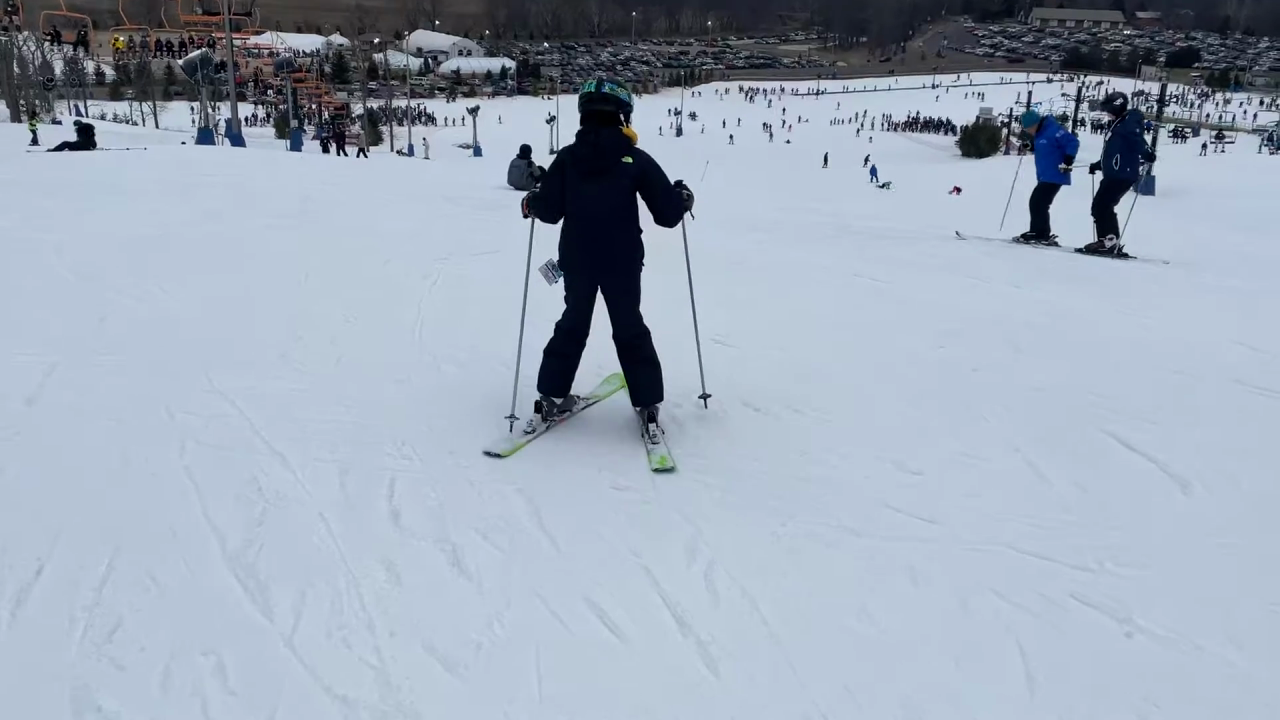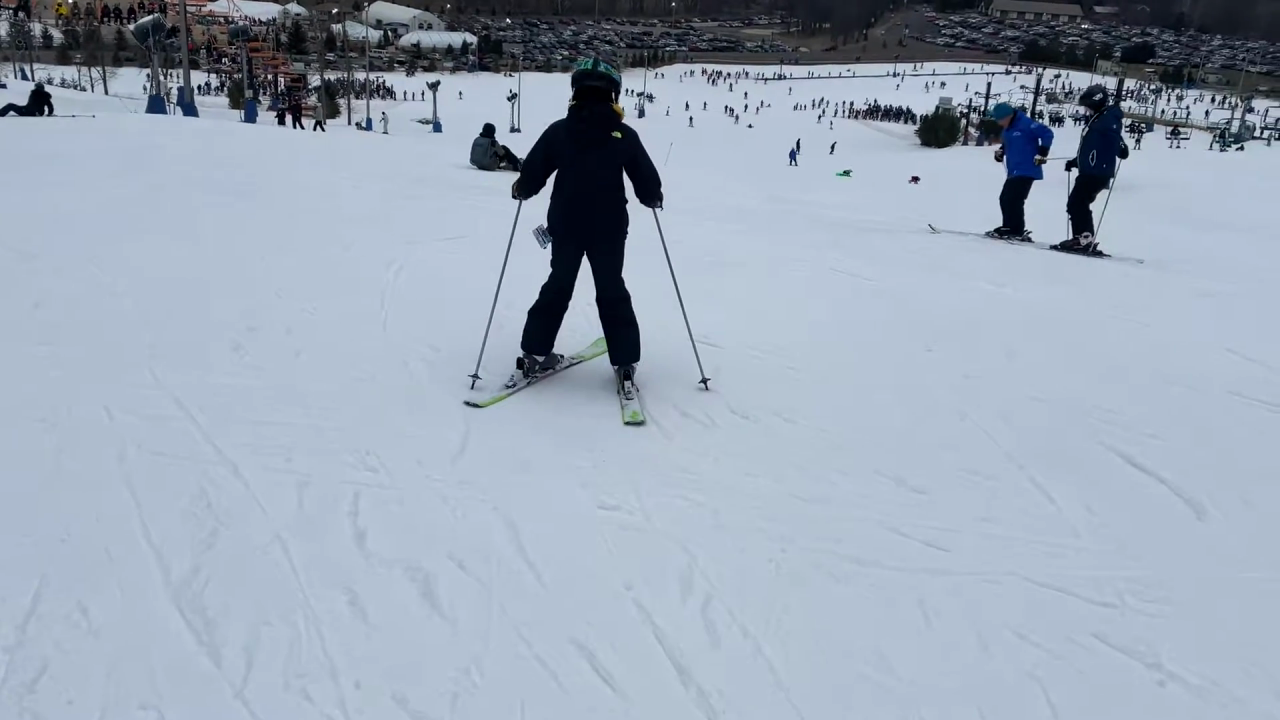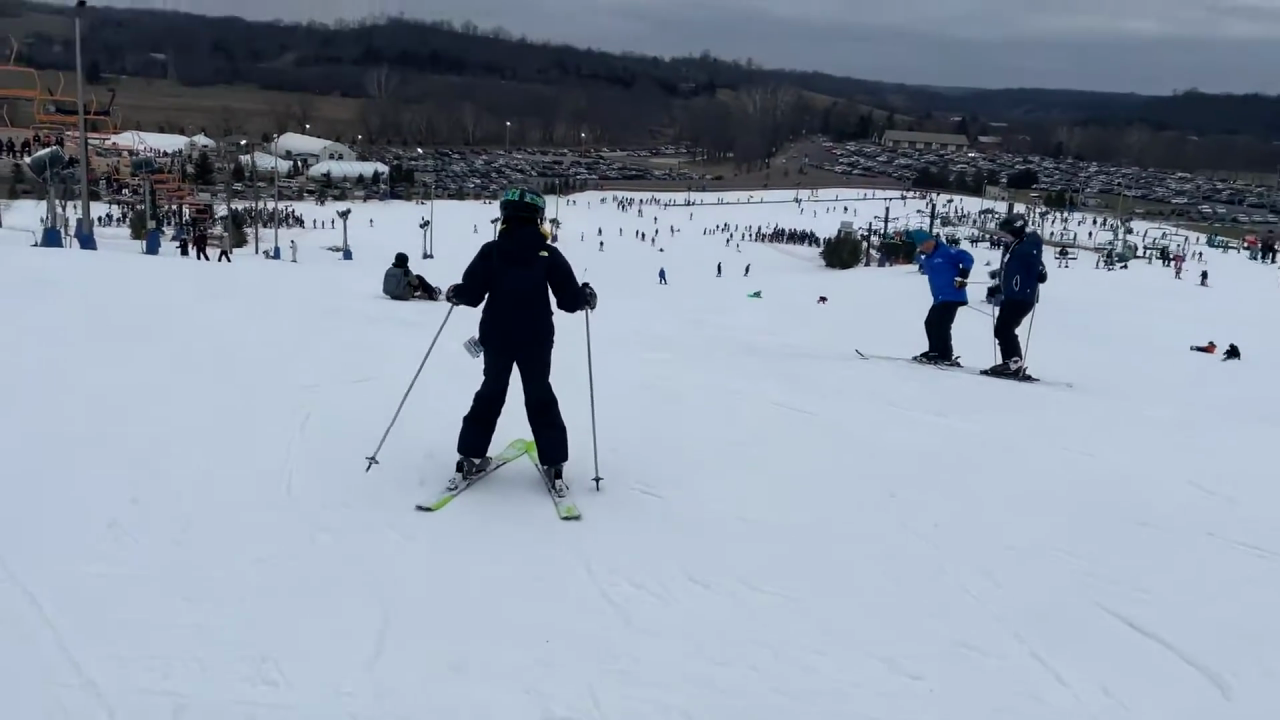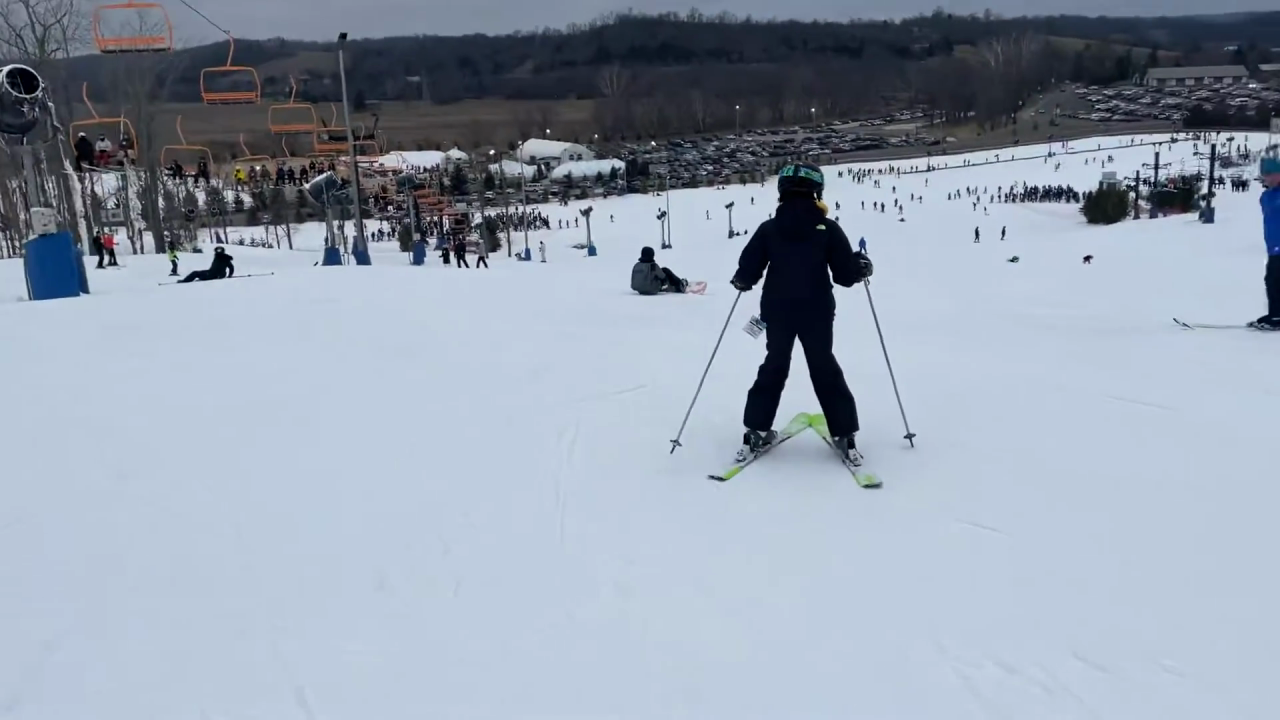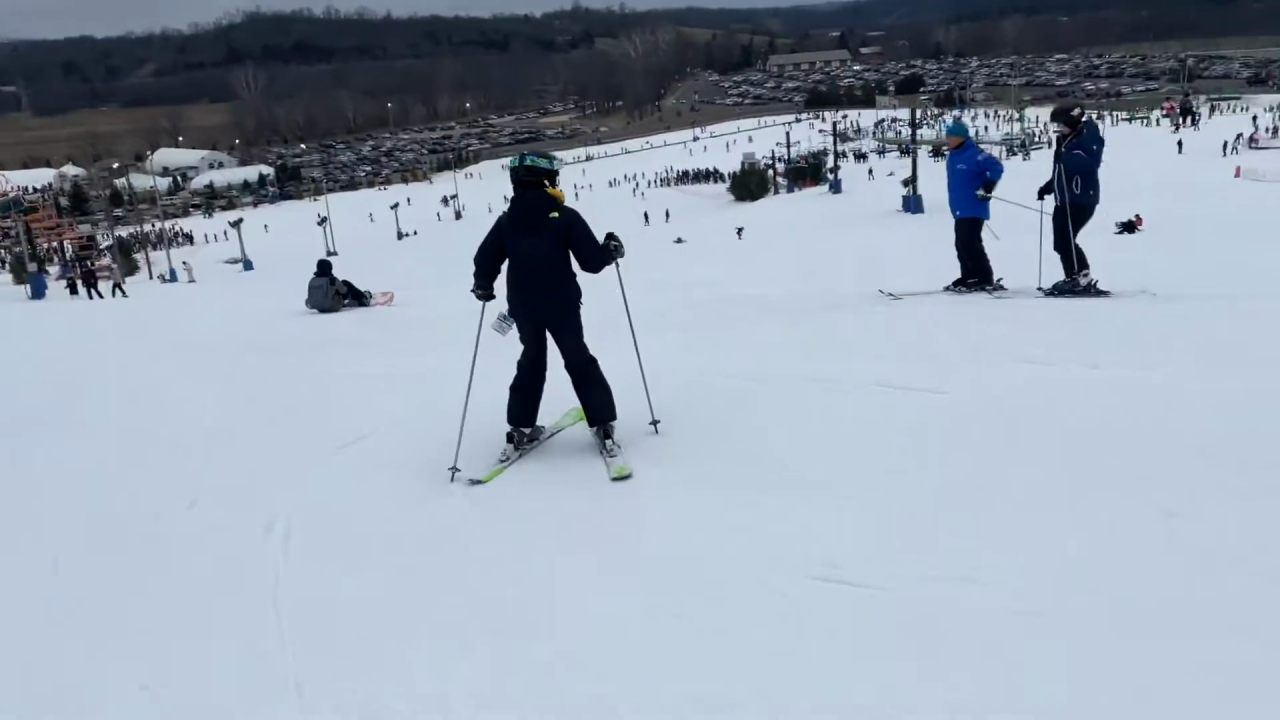
dt=1s
person 1, frame 1
left shoulder: (568, 156)
right shoulder: (637, 159)
left elbow: (550, 209)
right elbow: (667, 213)
left wrist: (531, 203)
right wrist: (682, 199)
left hip: (576, 259)
right hip: (622, 261)
left knee: (573, 323)
right knee: (630, 329)
left ankle: (552, 395)
right ankle: (647, 403)
person 1, frame 2
left shoulder: (559, 131)
right shoulder: (624, 135)
left elbow: (533, 174)
right elbow: (647, 182)
left wrist: (522, 190)
right wrist: (653, 198)
left hip: (566, 226)
right hip: (609, 229)
left knee: (557, 287)
right knee: (612, 293)
left ankle: (535, 354)
right ankle: (625, 364)
person 1, frame 3
left shoulder: (491, 250)
right shoulder: (549, 254)
left elbow: (473, 292)
right elbow: (569, 299)
left wrist: (455, 294)
right wrist: (587, 297)
left hip: (496, 337)
right hip: (536, 339)
left knee: (490, 394)
right knee: (540, 397)
left ankle: (470, 458)
right ankle: (553, 465)
person 1, frame 4
left shoulder: (768, 228)
right shoulder: (828, 229)
left elbow: (749, 268)
right elbow: (846, 275)
left wrist: (741, 280)
right wrist: (862, 267)
left hip: (777, 312)
right hip: (817, 313)
left knee: (774, 366)
right knee: (825, 369)
left ankle: (756, 431)
right ankle: (845, 435)
person 1, frame 5
left shoulder: (506, 222)
right shoulder: (565, 217)
left elbow: (485, 261)
right elbow: (592, 261)
left wrist: (483, 286)
right wrist: (610, 251)
left hip: (523, 307)
right hip: (562, 304)
left knee: (531, 361)
right knee: (579, 361)
left ankle: (521, 428)
right ankle: (603, 424)
